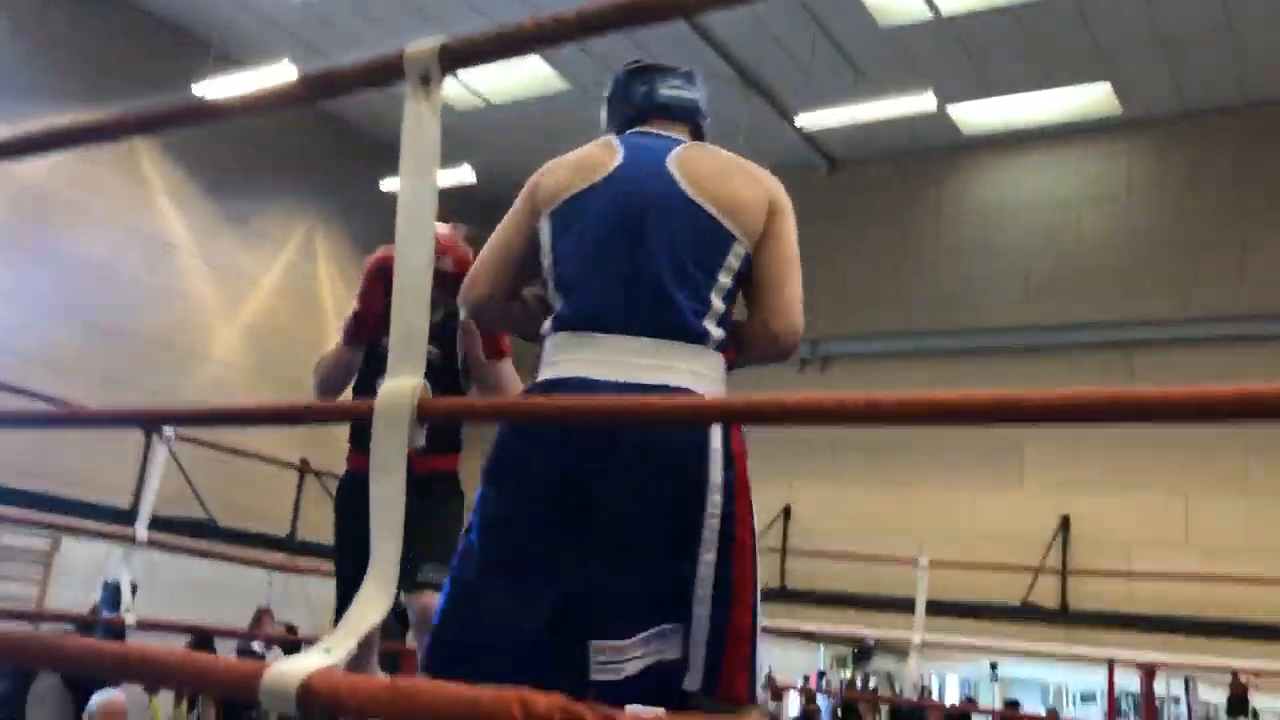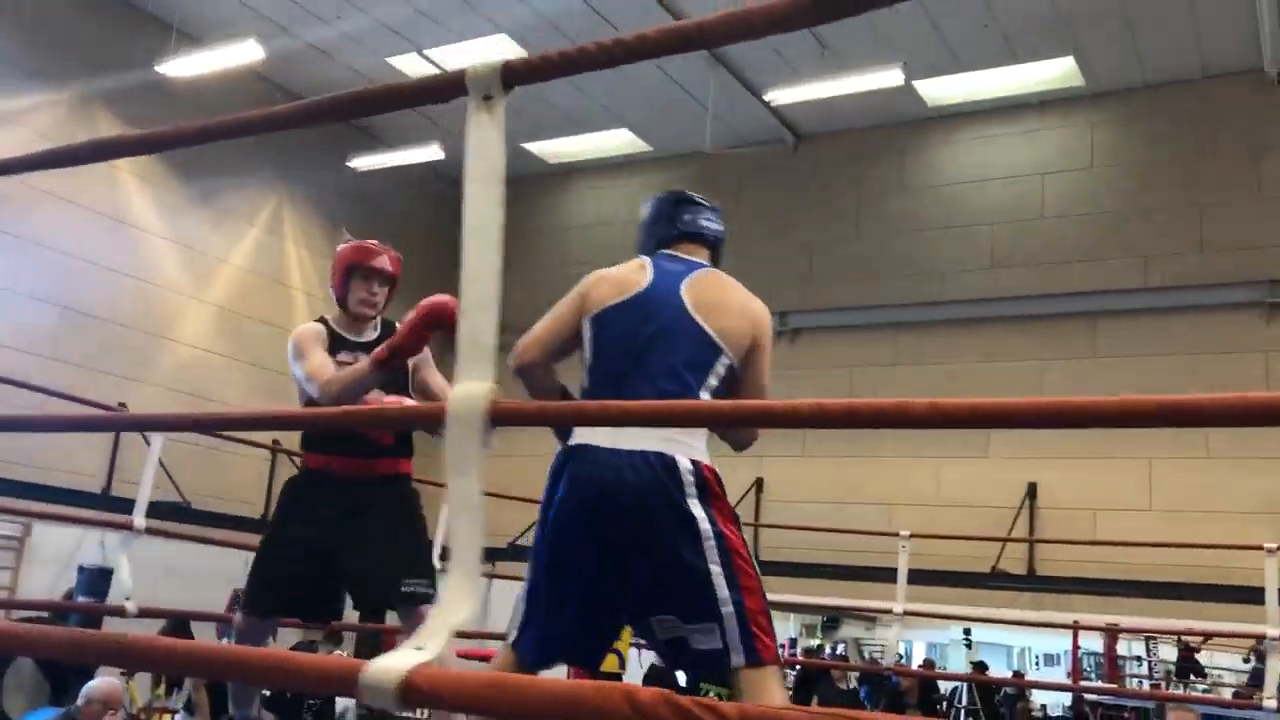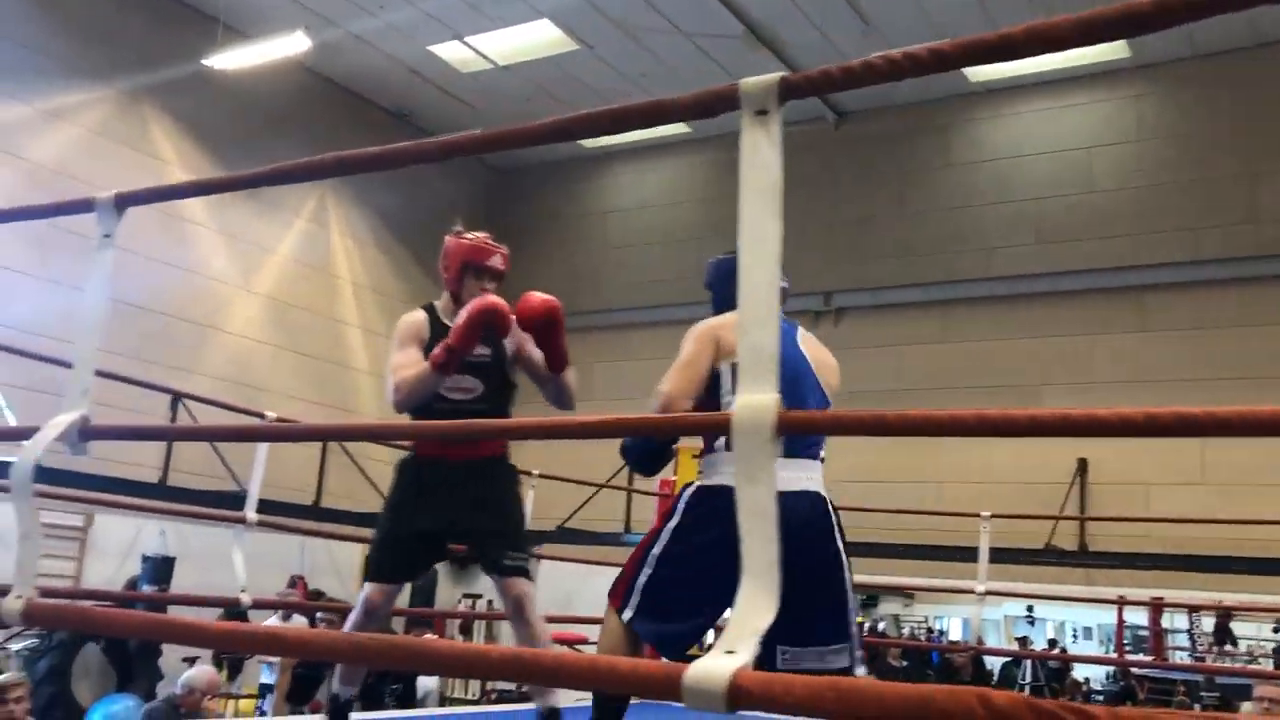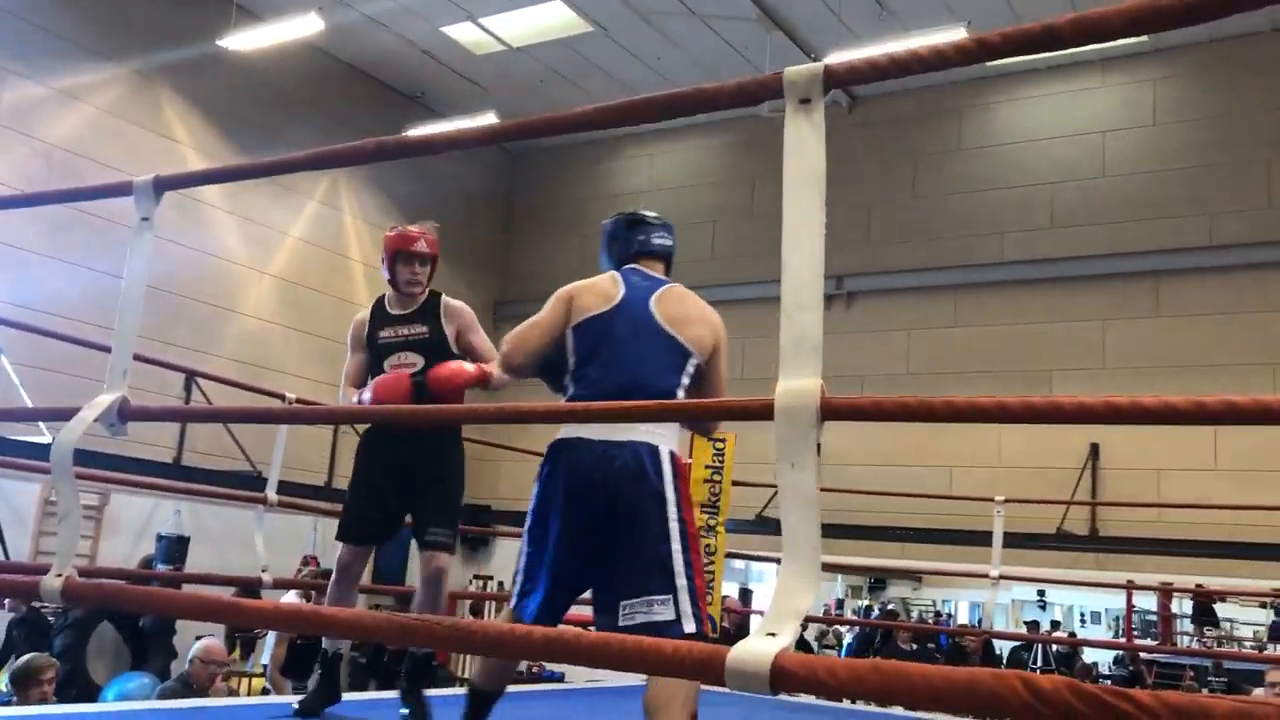
dt=0.7s
person 1, frame 1
left shoulder: (556, 175)
right shoulder: (756, 188)
left elbow: (481, 297)
right elbow: (780, 331)
left hip: (557, 417)
right hip: (682, 430)
left knee: (473, 657)
right knee: (709, 682)
person 1, frame 2
left shoulder: (602, 281)
right shoulder: (747, 310)
left elbow: (526, 359)
right elbow: (744, 434)
left hip: (584, 471)
right hip: (671, 479)
left knee: (524, 650)
right knee: (751, 660)
person 1, frame 3
left shoulder: (715, 332)
right shoulder: (821, 356)
left elbow: (671, 406)
left wrist: (644, 443)
left hip: (725, 502)
right hip: (805, 509)
left knee: (628, 611)
right knee: (836, 674)
person 1, frame 4
left shoulder: (580, 292)
right shoulder: (704, 317)
left elbow: (514, 357)
right elbow: (707, 422)
left hip: (574, 459)
right hip: (650, 467)
left knee: (527, 612)
right knee: (672, 638)
person 2, frame 1
left shoulder: (467, 332)
right shoulder: (374, 311)
right elbow: (325, 388)
left wrist: (496, 339)
right wrist: (363, 316)
left hip: (431, 489)
right hip: (364, 486)
left knee: (428, 608)
person 2, frame 2
left shoulder: (405, 342)
right shoulder: (310, 337)
right elbow: (326, 392)
left wrist: (406, 413)
right wrist: (399, 345)
left hip: (387, 493)
right hip: (317, 490)
left knee: (419, 616)
right knee: (251, 625)
person 2, frame 3
left shoulder: (512, 330)
right shoulder: (416, 325)
left elbow: (565, 403)
right elbow: (400, 398)
left wrist: (556, 350)
right wrist: (454, 346)
left hip: (487, 475)
right hip: (427, 473)
left knee: (517, 593)
right knee: (375, 599)
person 2, frame 4
left shoulder: (452, 312)
right shoulder: (366, 322)
left elbow: (496, 369)
right elbow: (347, 394)
left wrist: (477, 378)
right wrist: (366, 400)
left hip: (438, 447)
right hip: (383, 444)
left knee: (436, 565)
right knee: (348, 559)
left ankle: (415, 678)
right ankle: (329, 677)
